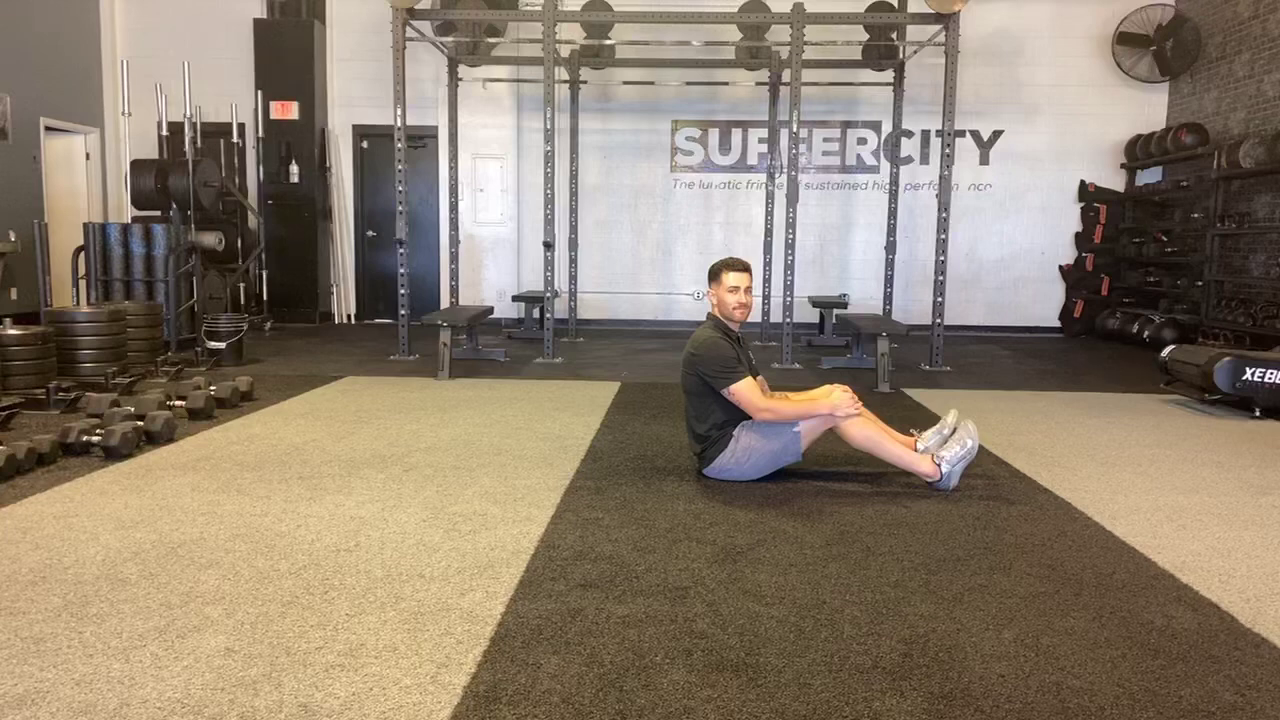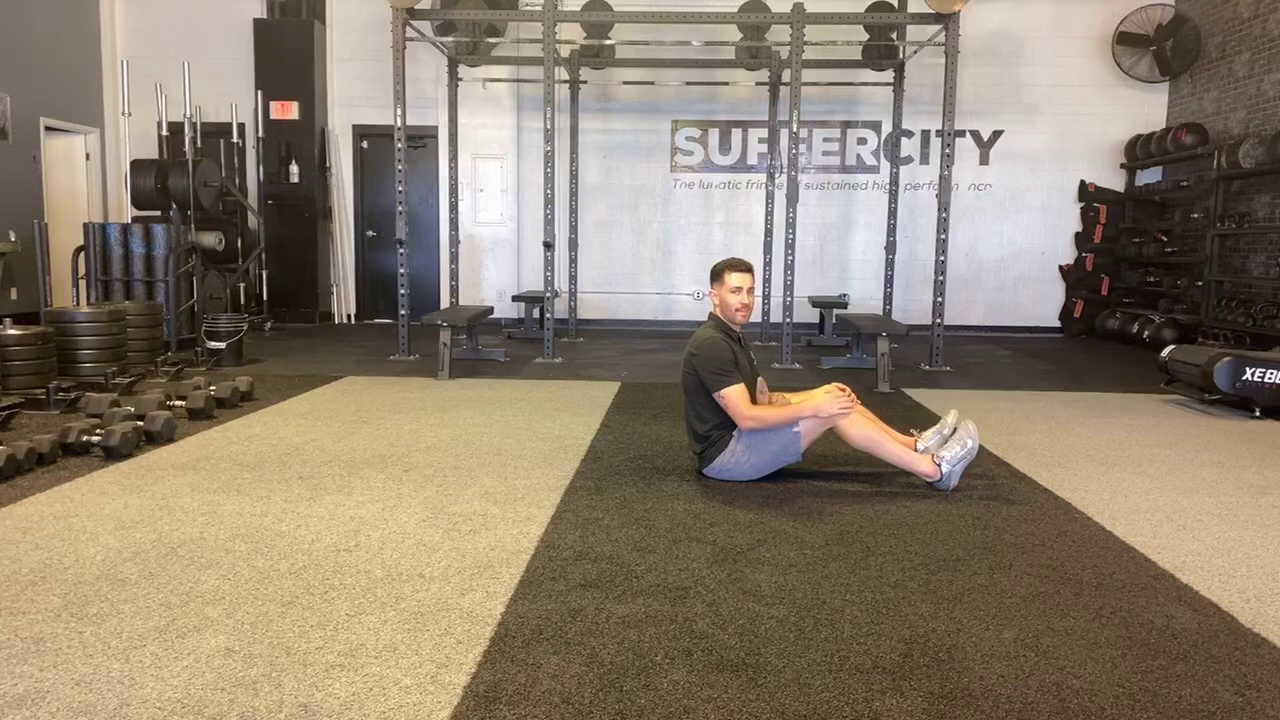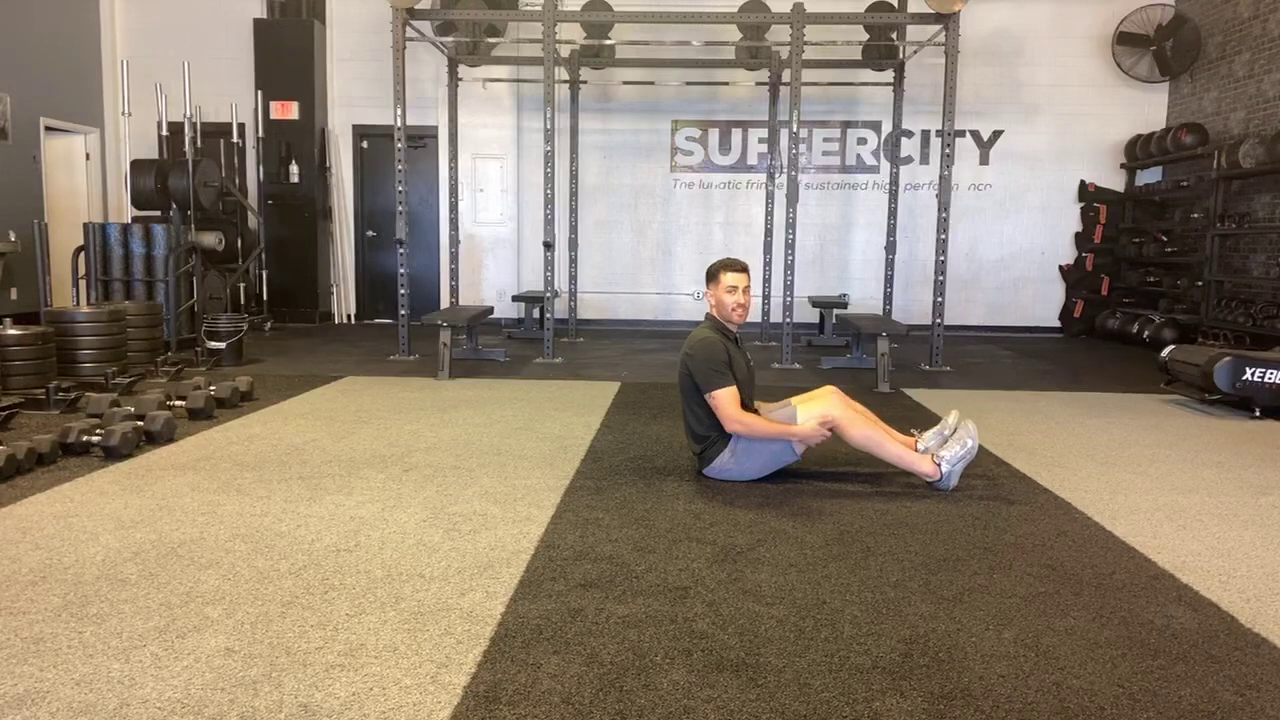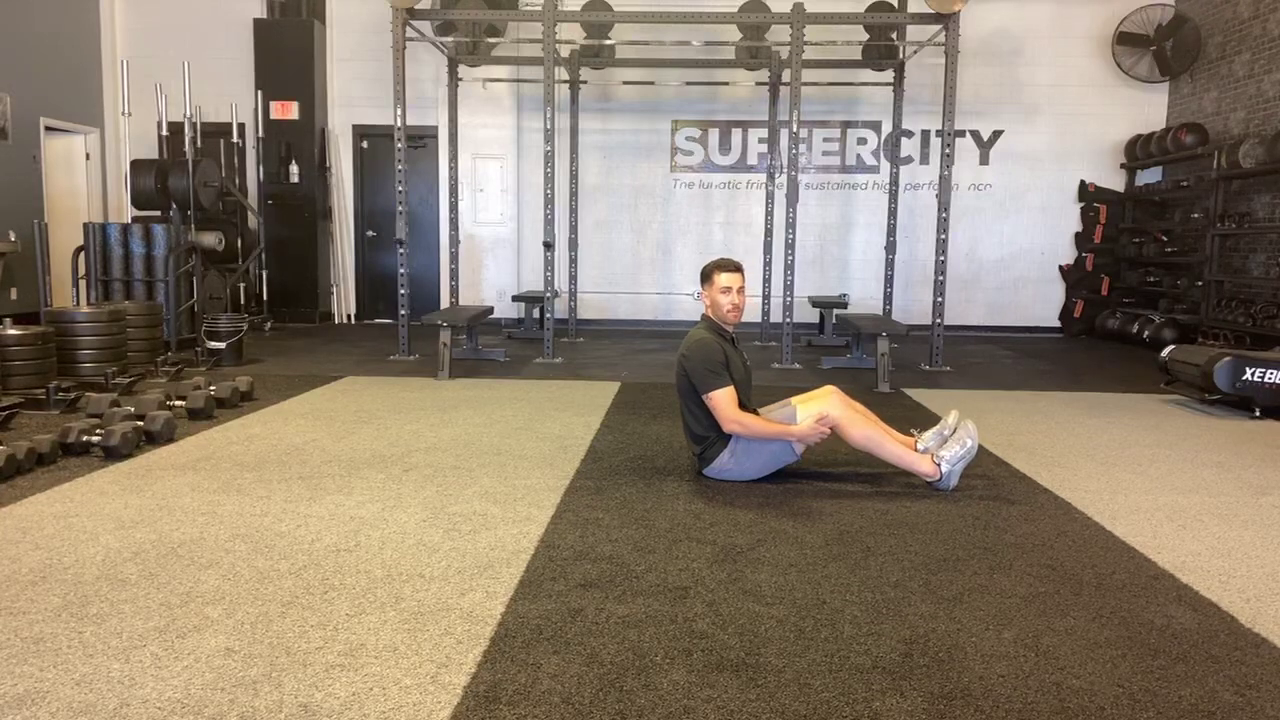
dt=0.5s
person 1, frame 1
left shoulder: (730, 338)
right shoulder: (710, 345)
left elbow: (765, 396)
right elbow: (761, 409)
left wrist: (827, 397)
right wrist: (826, 405)
left hip: (737, 438)
right hip: (725, 453)
left knee: (832, 395)
right knee: (832, 411)
left ankle: (915, 445)
right ankle: (933, 469)
person 1, frame 2
left shoulder: (731, 338)
right shoulder: (711, 345)
left elbow: (763, 399)
right elbow: (746, 416)
left wrist: (820, 394)
right wrist: (813, 408)
left hip: (736, 440)
right hip: (725, 454)
left knee: (831, 397)
right knee: (830, 412)
left ankle: (915, 445)
right ankle: (933, 469)
person 1, frame 3
left shoulder: (726, 338)
right shoulder: (707, 345)
right elbow: (733, 421)
left wrist: (807, 405)
right wrist: (799, 433)
left hip: (735, 443)
right hip: (724, 454)
left knee: (829, 394)
right knee: (831, 408)
left ankle: (915, 445)
right ankle: (932, 469)
person 1, frame 4
left shoulder: (723, 338)
right shoulder: (704, 346)
right elbow: (731, 421)
left wrist: (795, 426)
right wrist: (797, 432)
left hip: (737, 441)
right hip: (726, 454)
left knee: (830, 395)
right knee: (832, 407)
left ankle: (915, 445)
right ankle: (932, 468)
